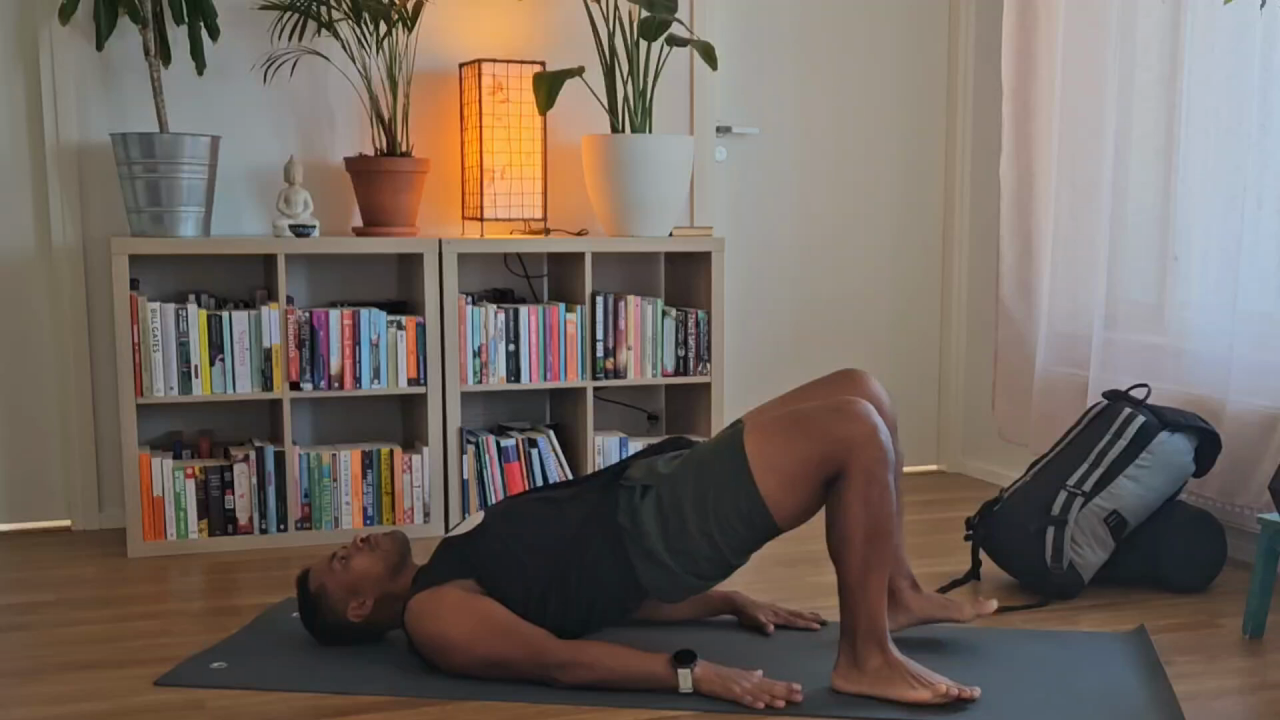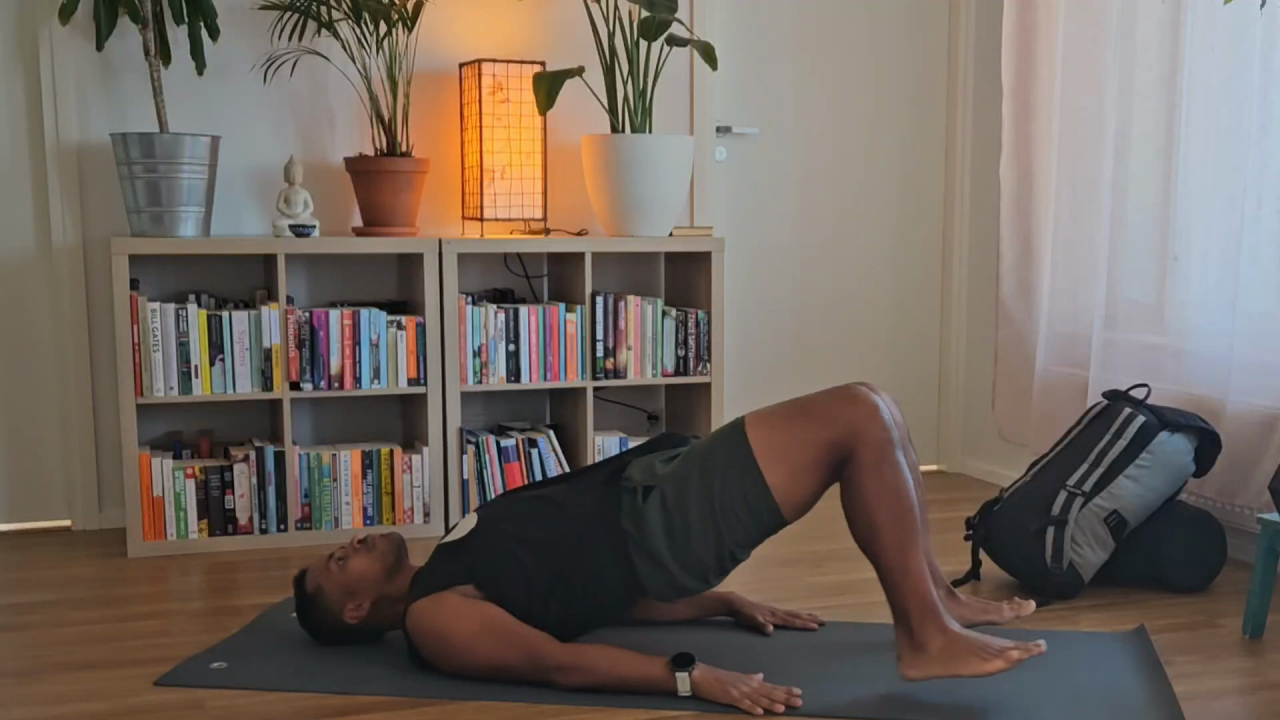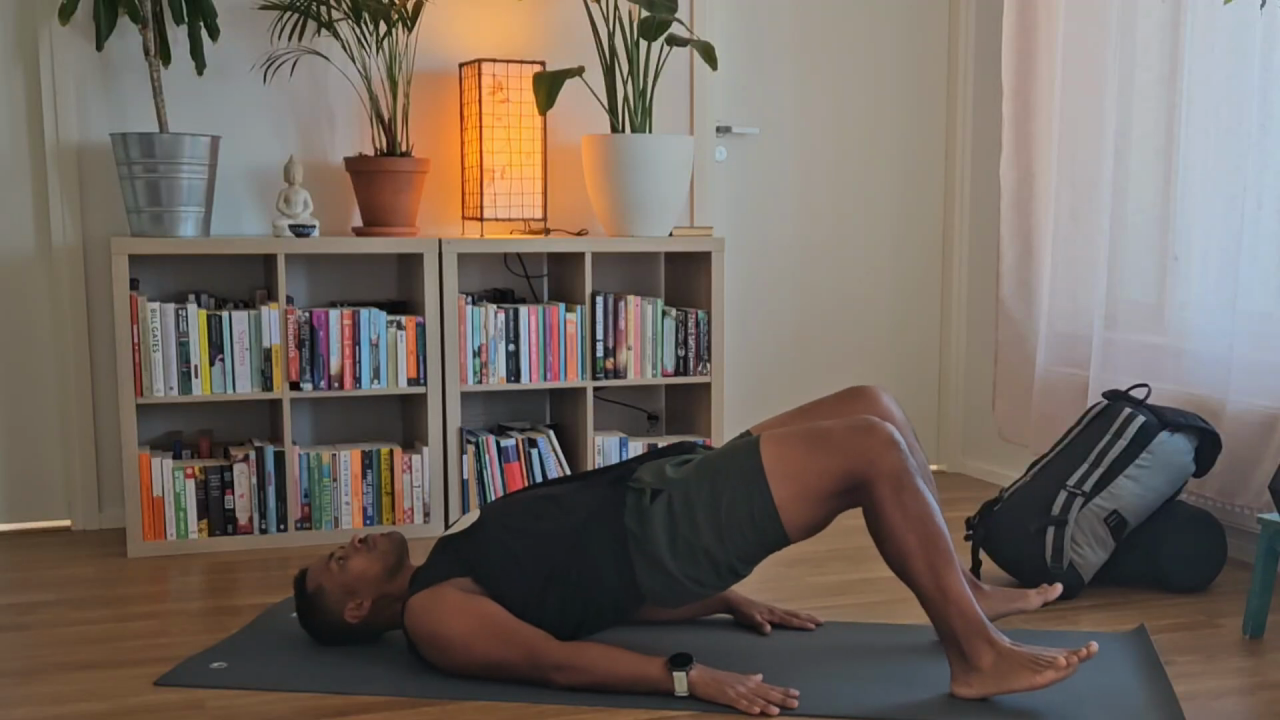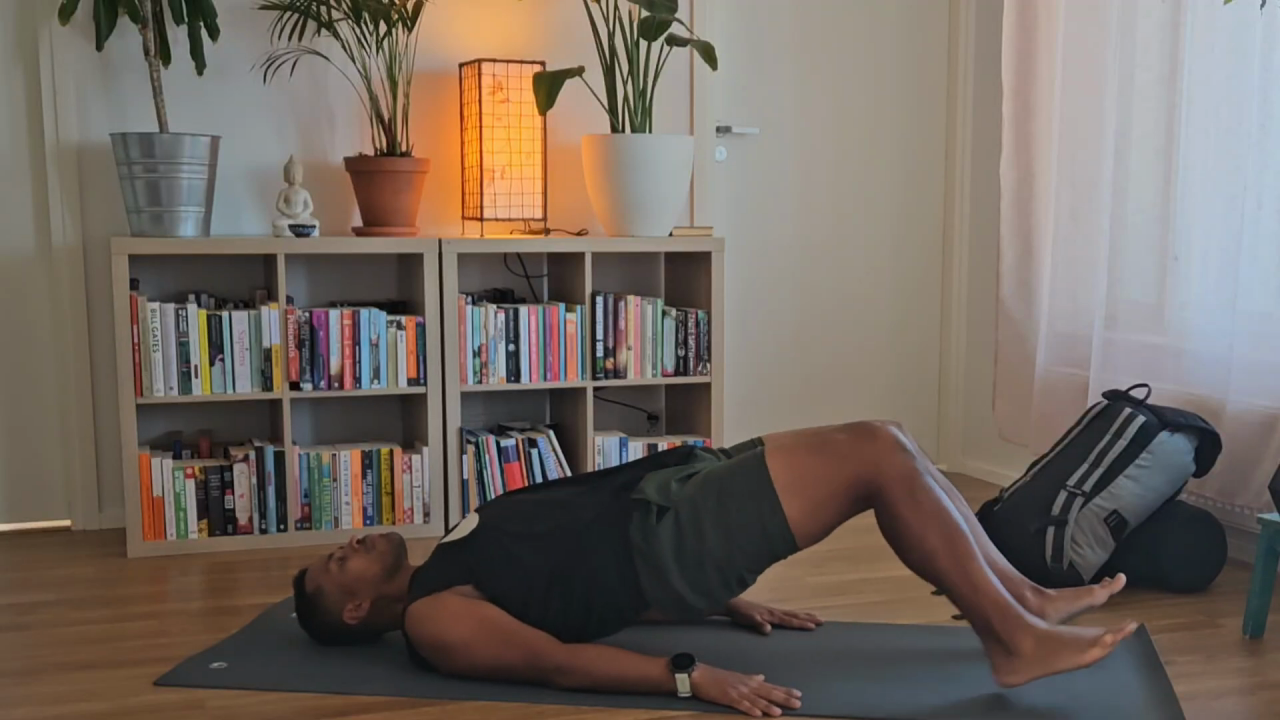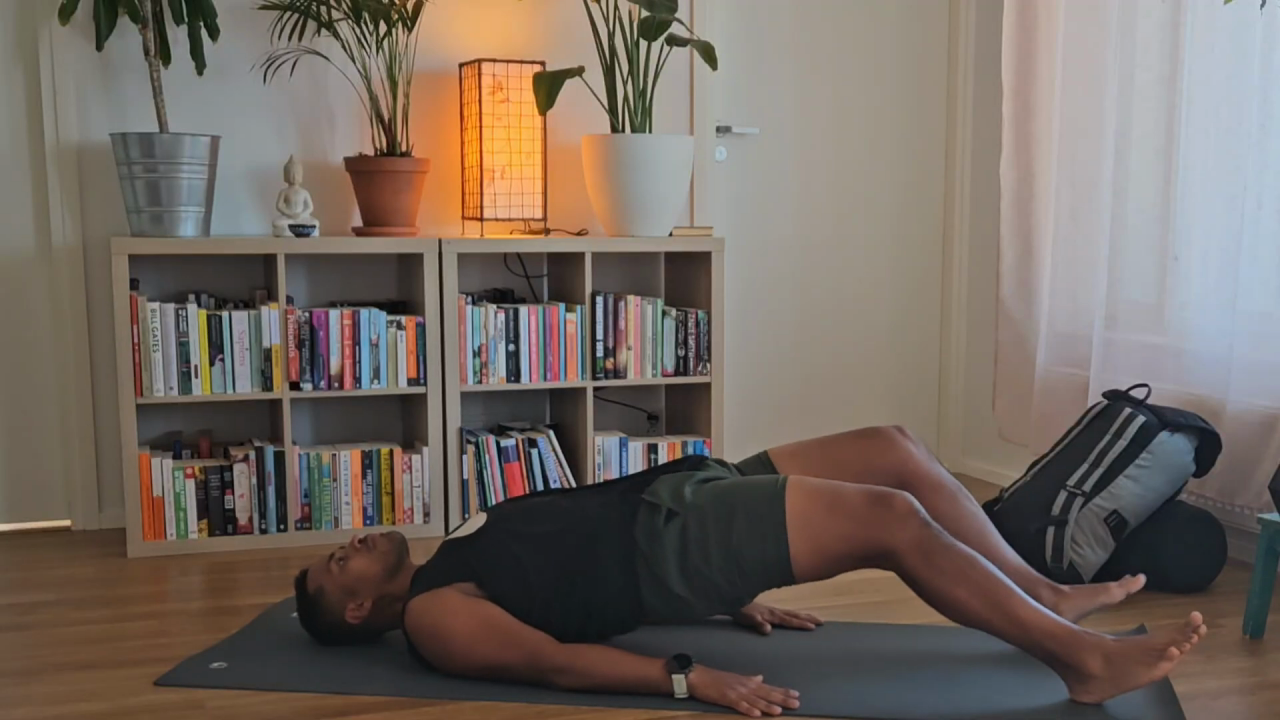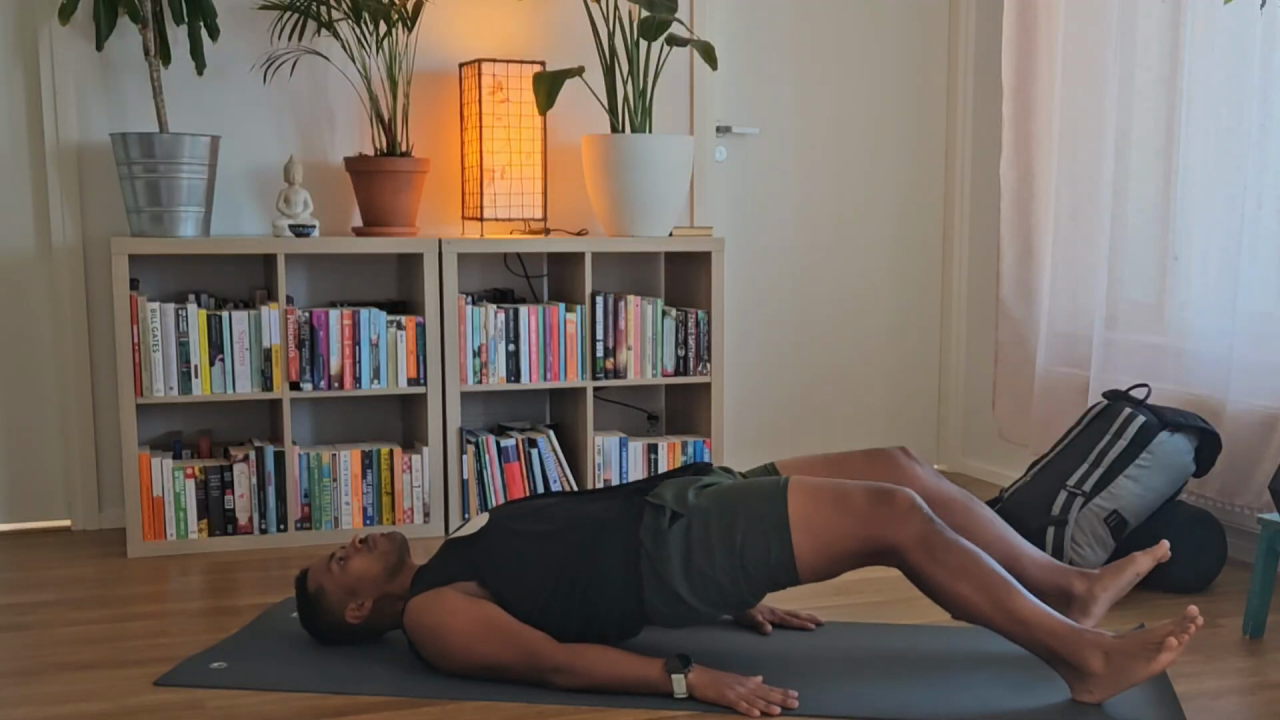
dt=0.5s
person 1, frame 1
left shoulder: (456, 570)
right shoulder: (434, 617)
right elbow: (559, 661)
left wrist: (729, 603)
right wrist: (698, 675)
right hip: (656, 528)
left knee: (858, 393)
right knee: (854, 430)
left ankle: (896, 595)
right ankle: (867, 656)
person 1, frame 2
left shoulder: (450, 572)
right shoulder: (432, 619)
left wrist: (728, 603)
left hip: (654, 484)
right hip: (658, 520)
left knee: (863, 408)
right knee: (862, 417)
left ankle: (931, 595)
right ankle: (930, 639)
person 1, frame 3
left shoulder: (453, 571)
right shoulder: (432, 616)
left wrist: (728, 602)
left hip: (659, 494)
right hip: (663, 526)
left knee: (871, 408)
right knee: (873, 449)
left ankle: (959, 595)
person 1, frame 4
left shoulder: (451, 569)
right shoulder: (432, 619)
left wrist: (722, 598)
left hip: (660, 495)
right hip: (667, 534)
left knee: (882, 439)
right knee: (882, 456)
left ankle: (1022, 599)
right ankle: (1019, 640)
person 1, frame 5
left shoulder: (459, 568)
right shoulder: (433, 617)
left wrist: (732, 596)
left hip: (676, 499)
right hip: (671, 541)
left knee: (894, 451)
right knee: (895, 519)
left ankle: (1044, 596)
person 1, frame 6
left shoulder: (455, 570)
right shoulder: (434, 617)
left wrist: (738, 600)
left hip: (676, 507)
right hip: (674, 547)
left knee: (901, 472)
right knee: (897, 517)
left ankle: (1070, 590)
